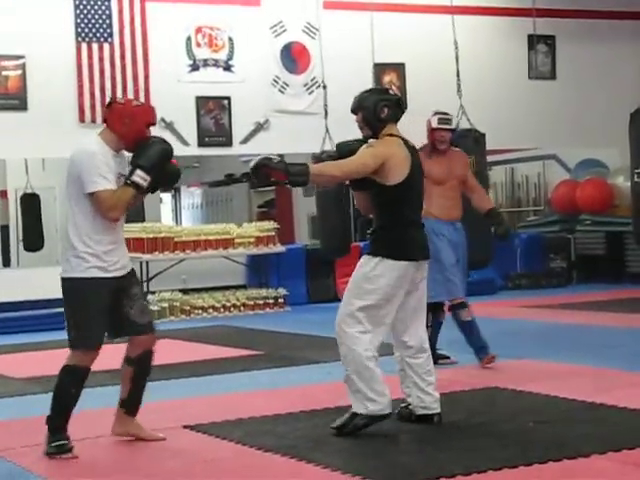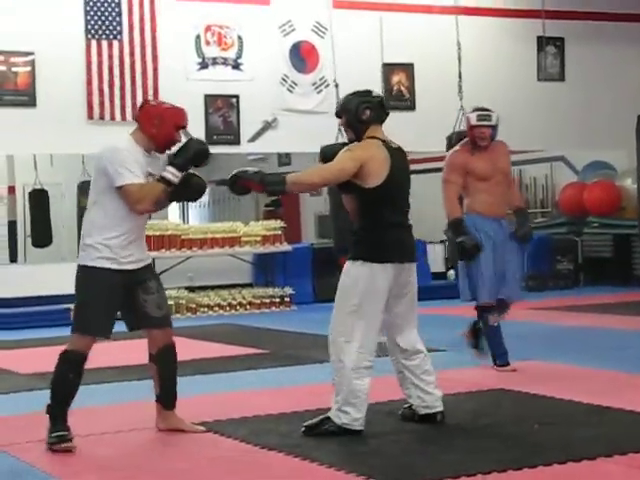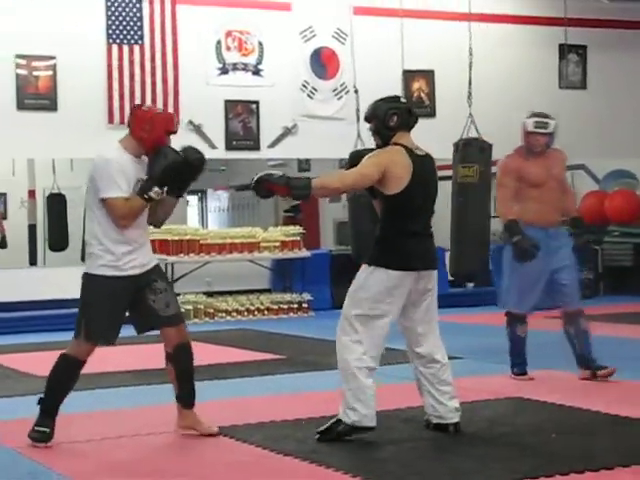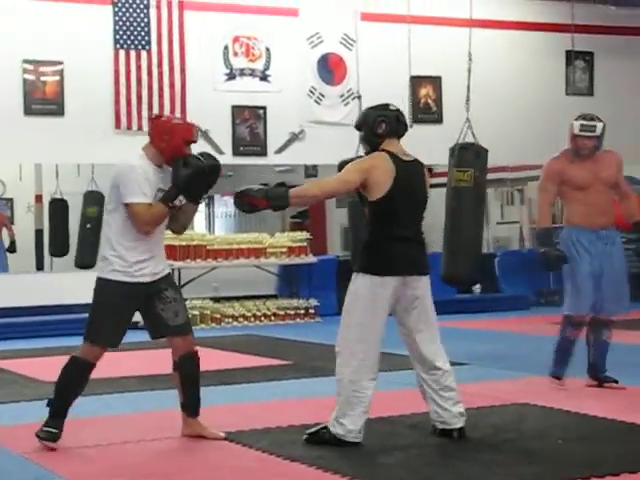
dt=0.4s
person 1, frame 1
left shoulder: (117, 157)
right shoulder: (89, 156)
right elbow: (110, 209)
left wrist: (150, 181)
right wrist: (142, 172)
left hip: (118, 269)
right hip: (86, 274)
left knee: (144, 339)
right knee: (85, 353)
left ankle: (125, 419)
right ankle: (56, 432)
person 1, frame 2
left shoulder: (152, 158)
right shoulder: (118, 153)
right elbow: (139, 202)
left wrist: (176, 191)
right wrist: (175, 168)
left hip: (137, 263)
right hip: (100, 264)
left knee: (162, 334)
right knee: (82, 341)
left ankle: (166, 413)
right ankle: (58, 422)
person 1, frame 3
left shoulder: (145, 163)
right shoulder: (109, 162)
right elbow: (123, 217)
left wrist: (179, 185)
right wrist: (156, 183)
left hip: (144, 268)
right hip: (106, 273)
left knee: (177, 333)
right knee: (83, 346)
left ankle: (187, 413)
right ankle: (46, 417)
person 1, frame 4
left shoulder: (168, 172)
right shoulder: (132, 169)
left elbow: (178, 226)
right elbow: (145, 223)
left wrist: (195, 191)
right wrist: (178, 190)
left hip: (157, 275)
right hip: (119, 278)
left knee: (185, 343)
right knee: (92, 350)
left ankle: (191, 421)
right ankle: (54, 419)
person 2, frame 1
left shoulder: (382, 149)
right shoulder: (406, 150)
left elbow: (334, 172)
left wrist: (283, 170)
right wrist: (359, 175)
left hip: (390, 254)
right hip: (414, 252)
left knee: (353, 326)
right knee: (411, 334)
left ankle: (370, 404)
right ankle: (425, 405)
person 2, frame 2
left shoulder: (362, 151)
right shoulder: (396, 153)
left elbow: (313, 180)
left wrist: (261, 180)
right wrist: (346, 181)
left hip: (372, 256)
right hip: (401, 255)
left knee: (350, 338)
right knee: (405, 335)
left ankle: (347, 417)
right ankle: (428, 404)
person 2, frame 3
left shoulder: (386, 158)
right shoulder: (427, 161)
left elbow: (336, 184)
left wrist: (285, 184)
left hip: (390, 263)
right hip: (423, 262)
left knee: (355, 336)
right knee: (427, 342)
left ankle: (357, 415)
right ankle: (445, 414)
person 2, frame 4
left shoulder: (371, 164)
right shoulder: (420, 170)
left elbow: (319, 191)
left wrist: (268, 197)
left hip: (378, 269)
right hip: (415, 269)
left knee: (356, 351)
right knee: (428, 348)
left ankle: (346, 428)
right ankle: (451, 420)
person 3, frame 1
left shoulder: (460, 157)
right shoulder: (418, 159)
left elbow: (474, 190)
left wrist: (495, 217)
left hip: (456, 229)
right hip: (434, 230)
left knee: (438, 295)
right knee: (454, 294)
left ankle: (428, 349)
right ankle: (480, 350)
person 3, frame 2
left shoulder: (502, 149)
right shoulder: (458, 156)
right elbow: (451, 197)
left wrist: (522, 217)
right wrist: (459, 233)
left hip: (503, 225)
right hip: (477, 226)
left knee: (508, 293)
right knee: (487, 295)
left ankle: (476, 332)
right ankle: (499, 356)
person 3, frame 3
left shoulder: (558, 157)
right shoulder: (512, 162)
right elbow: (504, 202)
left wrist: (578, 226)
right wrist: (516, 235)
left hip: (558, 236)
right hip: (529, 235)
left knee: (572, 304)
right knee: (518, 307)
left ankle: (587, 364)
right ankle: (518, 366)
person 3, frame 4
left shoulder: (612, 160)
right shoulder: (558, 166)
right elbow: (544, 205)
right wrist: (546, 243)
left hip: (610, 238)
right hip: (578, 239)
left knee: (605, 312)
right knee: (580, 310)
left ankle: (597, 372)
right ankle: (558, 367)
